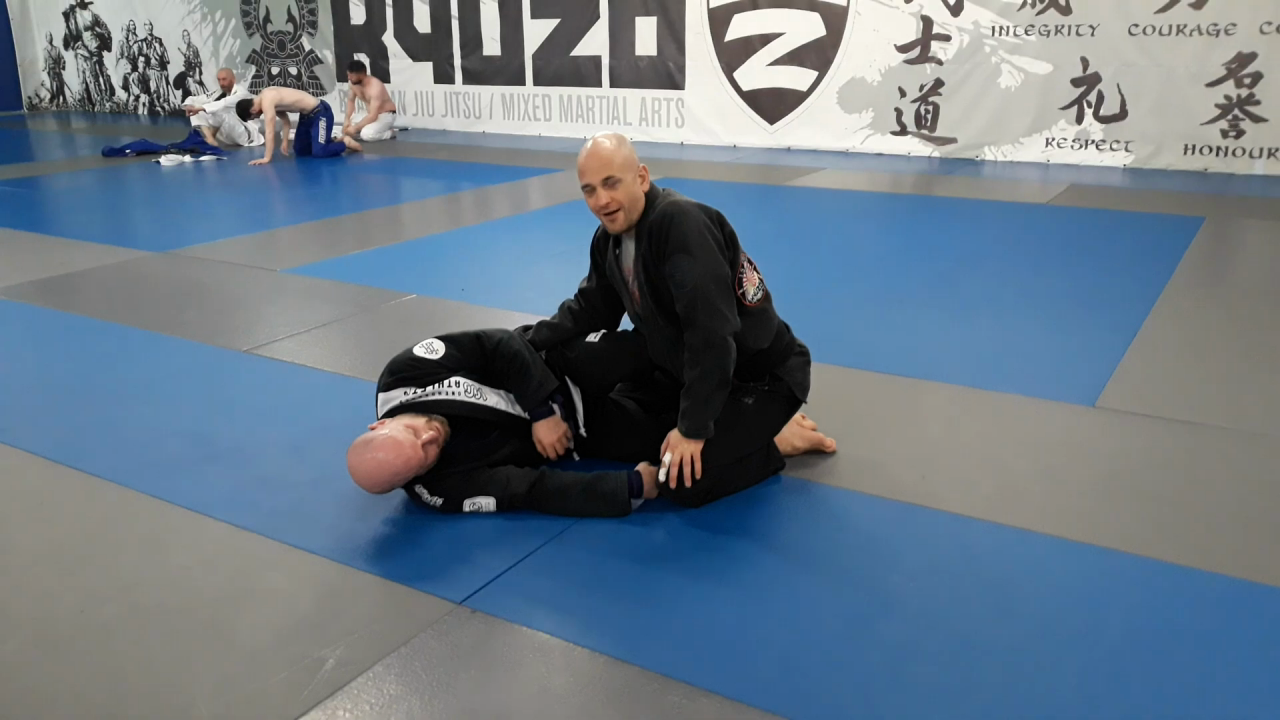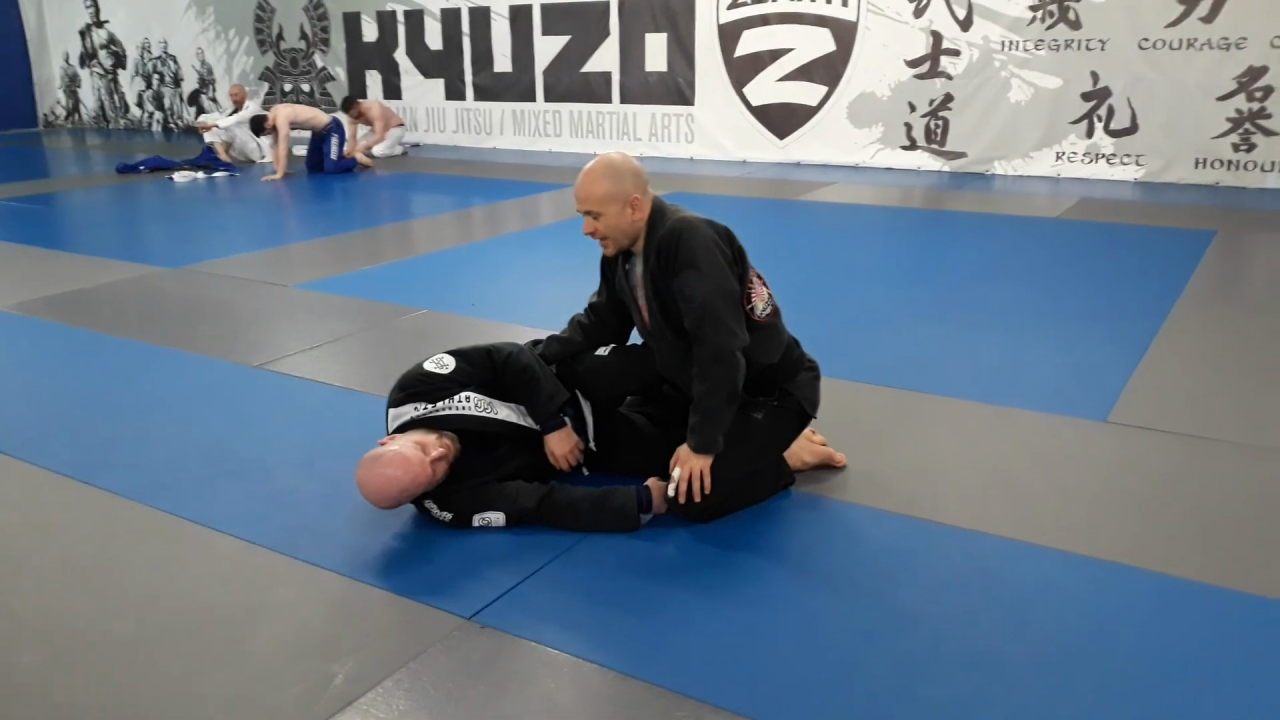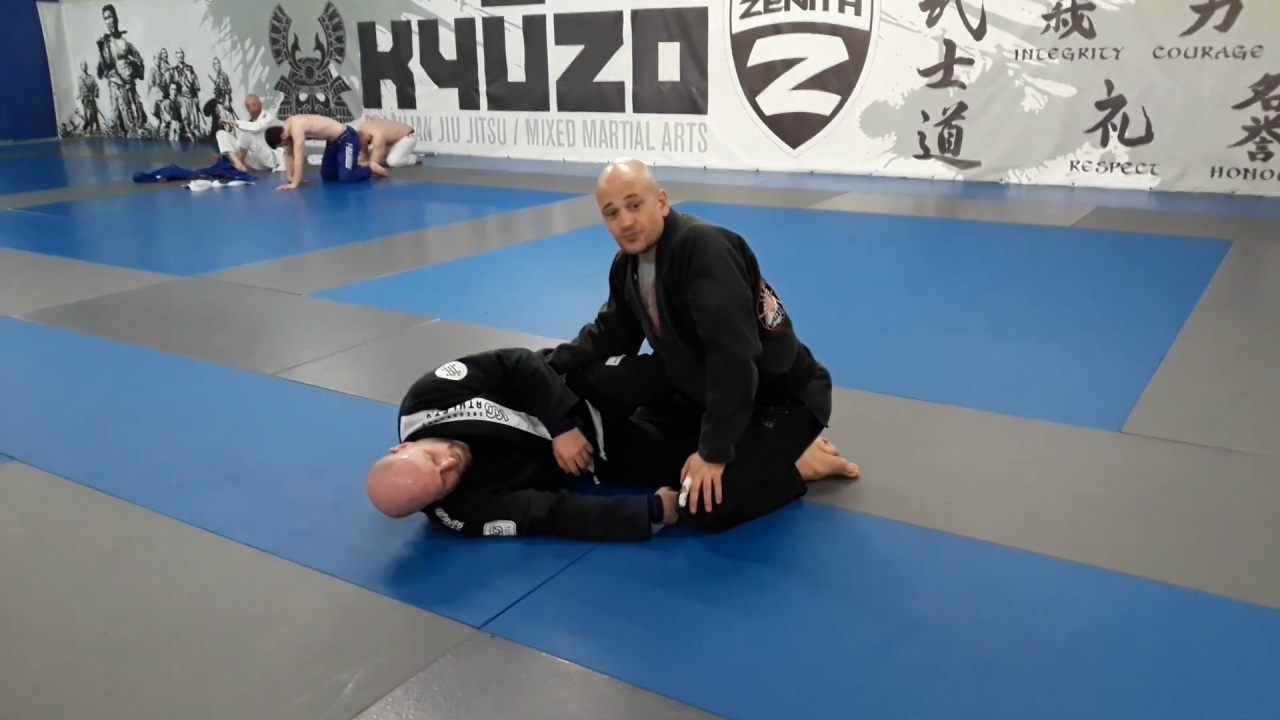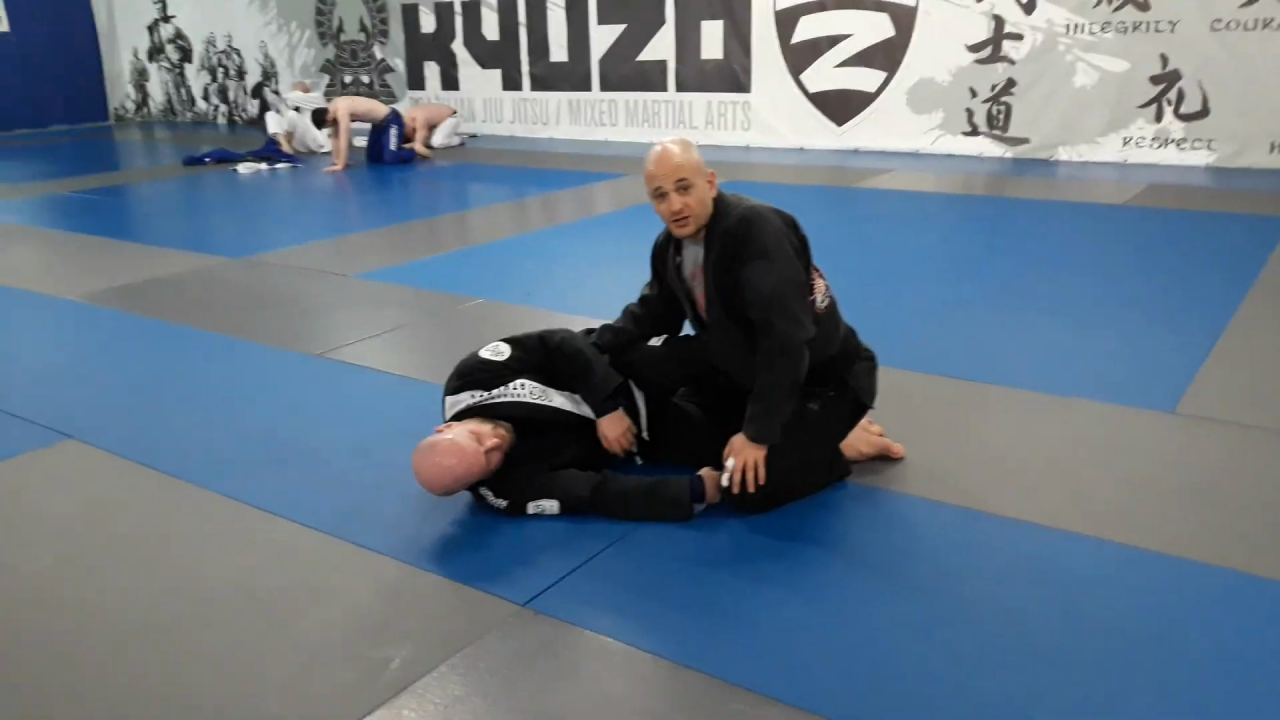
dt=0.5s
person 1, frame 1
left shoulder: (407, 371)
right shoulder: (444, 490)
left elbow: (498, 345)
right elbow: (536, 491)
left wrist: (541, 408)
right wrist: (637, 486)
person 1, frame 2
left shoulder: (417, 387)
right shoulder: (455, 503)
left elbow: (508, 359)
right elbow: (546, 505)
left wrist: (553, 421)
right wrist: (648, 501)
left hip: (569, 380)
right hip: (590, 442)
person 1, frame 3
left shoulder: (428, 398)
right shoulder: (465, 513)
left elbow: (516, 364)
right elbow: (557, 515)
left wrist: (561, 424)
right wrist: (659, 511)
left hip: (581, 393)
right hip: (600, 454)
person 1, frame 4
left shoulder: (471, 377)
right shoulder: (509, 492)
left elbow: (560, 345)
right elbow: (602, 494)
left wrist: (608, 405)
right wrist: (698, 490)
person 2, frame 1
left shoulder: (683, 226)
right shoulder: (609, 237)
left elbow: (711, 334)
right elbow: (590, 308)
left wrist: (693, 428)
right wrist: (527, 341)
left hip: (757, 373)
left knee: (685, 485)
left ankle: (779, 437)
person 2, frame 2
left shoulder: (691, 243)
right shoulder: (620, 251)
left elbow: (720, 350)
right elbow: (601, 322)
left wrist: (702, 442)
right wrist: (537, 355)
left hip: (768, 388)
left knee: (695, 499)
left ankle: (791, 451)
person 2, frame 3
left shoulder: (704, 250)
right shoulder: (629, 262)
left elbow: (733, 358)
right elbow: (611, 333)
left wrist: (714, 451)
right wrist: (549, 365)
left hip: (779, 397)
left knee: (709, 510)
left ankle: (802, 463)
person 2, frame 4
left shoulder: (755, 230)
right shoulder: (670, 244)
left elbow: (785, 341)
right elbow: (652, 313)
left wrist: (758, 433)
right wrist: (592, 346)
left hip: (822, 377)
right hip: (742, 365)
left knee: (752, 490)
left ankle: (843, 442)
